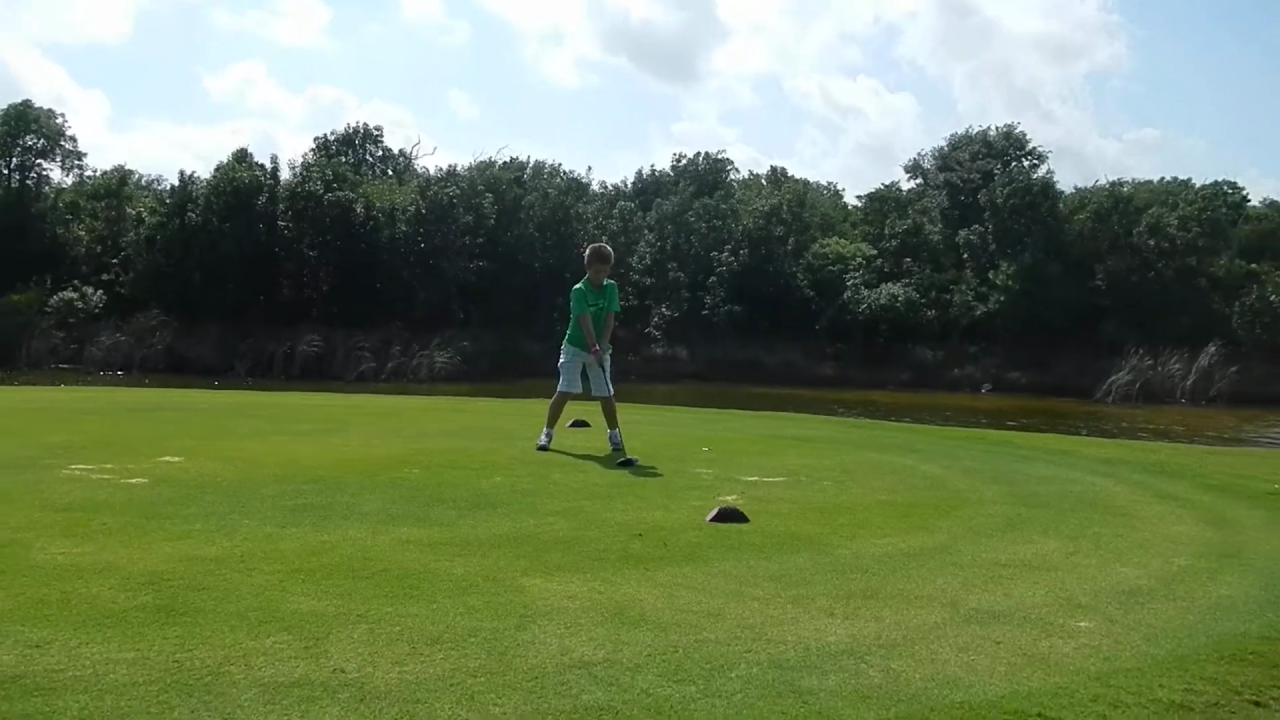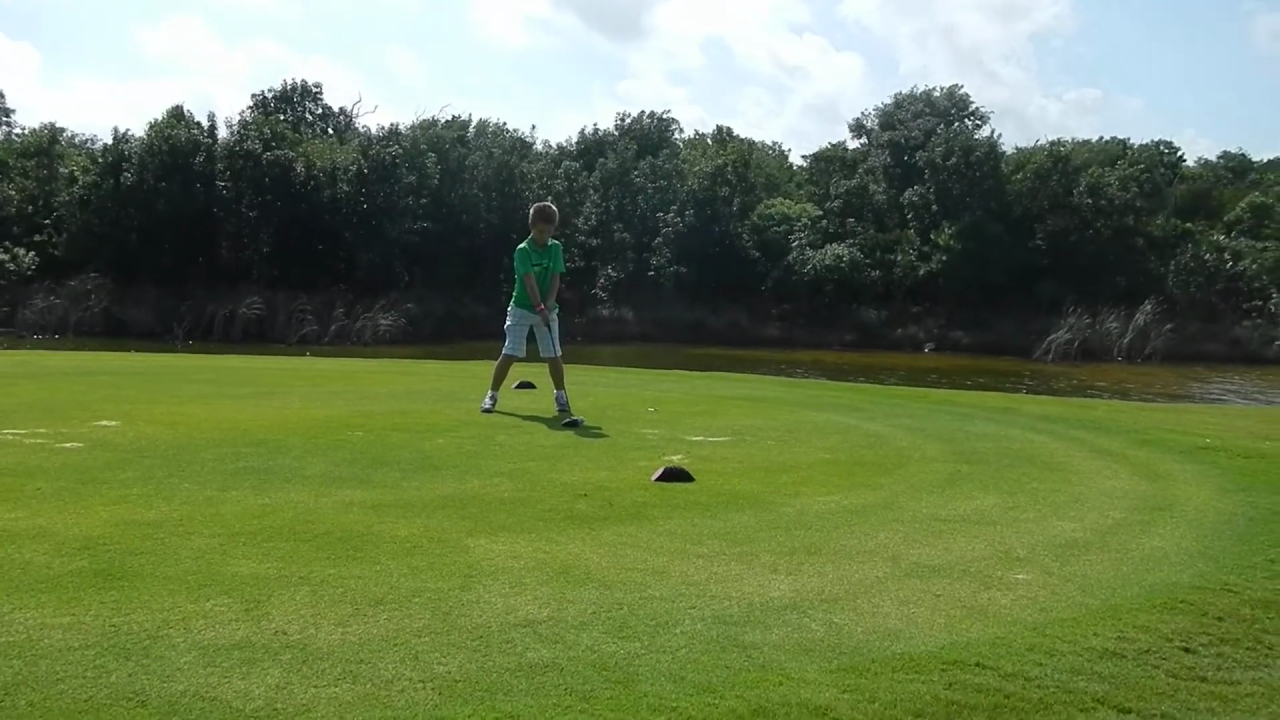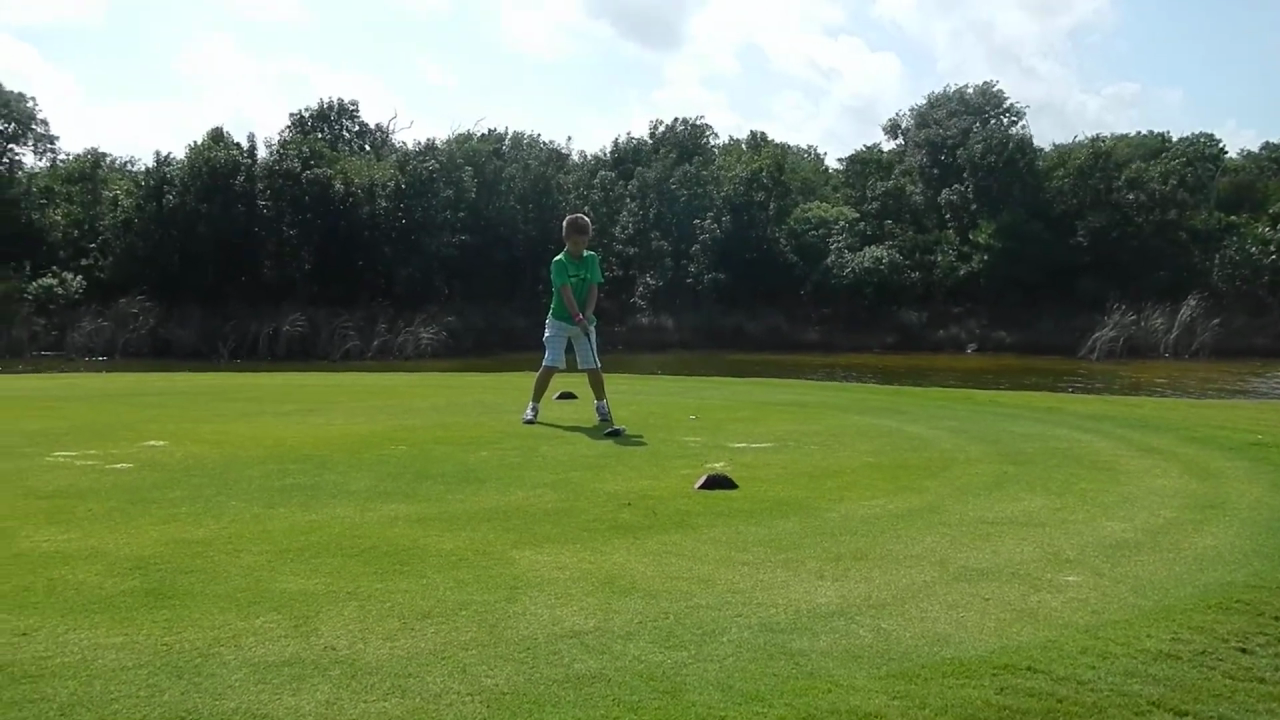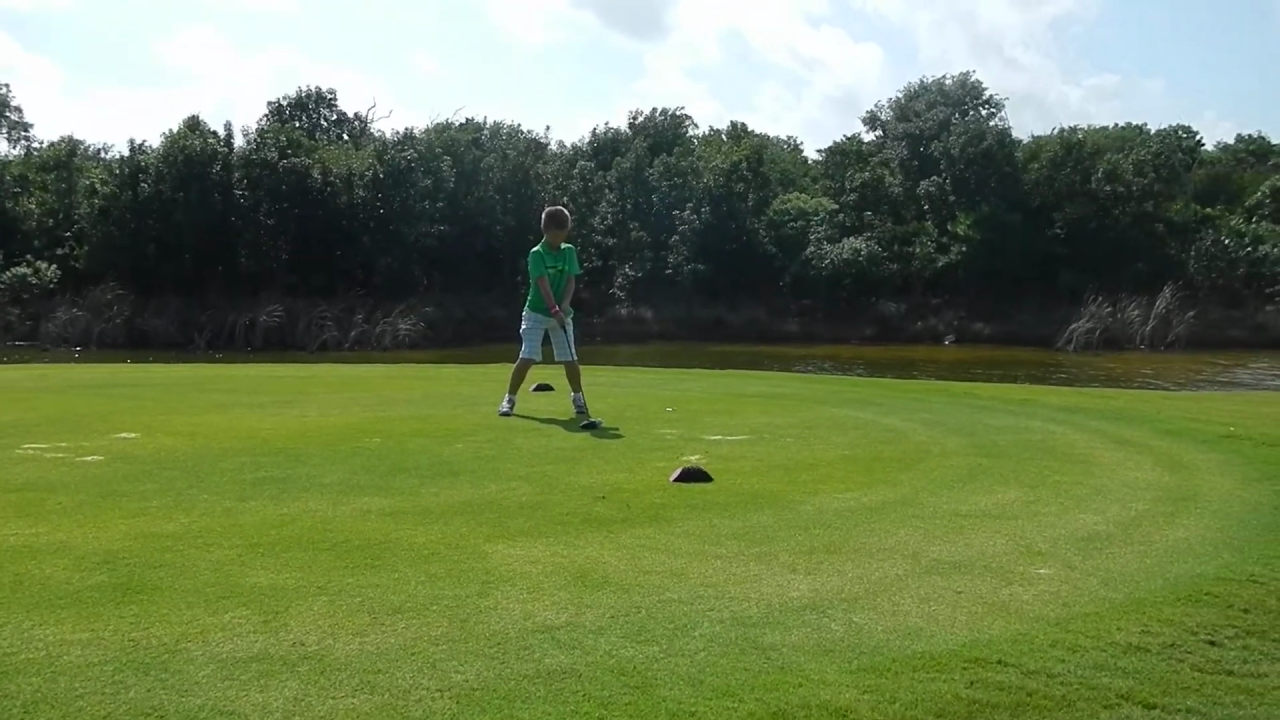
dt=1s
person 1, frame 1
left shoulder: (611, 288)
right shoulder: (579, 291)
left elbow: (610, 319)
right elbow: (585, 322)
left wrist: (602, 346)
right wrist: (593, 349)
left hip: (599, 349)
right hip: (575, 347)
left knee: (606, 394)
right knee: (564, 391)
left ankle: (614, 434)
right ankle: (547, 432)
person 1, frame 2
left shoulder: (556, 248)
right shoulder: (523, 250)
left elbow: (556, 279)
right elbow: (530, 282)
left wrist: (548, 305)
right wrist: (539, 307)
left hip: (547, 309)
right hip: (522, 308)
left knee: (553, 355)
right knee: (509, 353)
left ankle: (560, 395)
right ankle: (492, 395)
person 1, frame 3
left shoulder: (591, 259)
right shoulder: (558, 263)
left elbow: (593, 289)
right elbow: (566, 293)
left wrist: (587, 314)
right wrist: (577, 318)
left hip: (584, 320)
right hip: (560, 320)
left knee: (592, 366)
right knee: (550, 365)
left ankle: (601, 405)
right ankle: (533, 406)
person 1, frame 4
left shoulder: (569, 251)
right shoulder: (536, 254)
left elbow: (571, 281)
right elbow: (543, 285)
left wrist: (565, 304)
right wrist: (554, 310)
left hip: (561, 312)
right hip: (537, 312)
left knee: (570, 358)
right knee: (527, 358)
left ankle: (578, 398)
right ankle: (509, 398)
